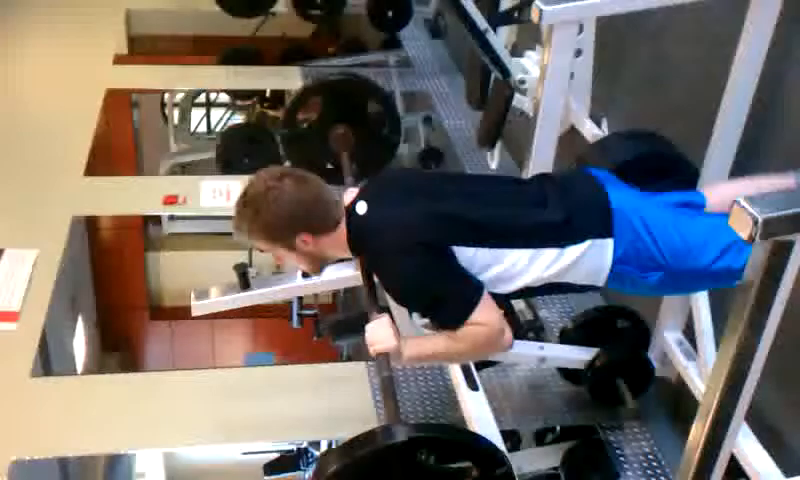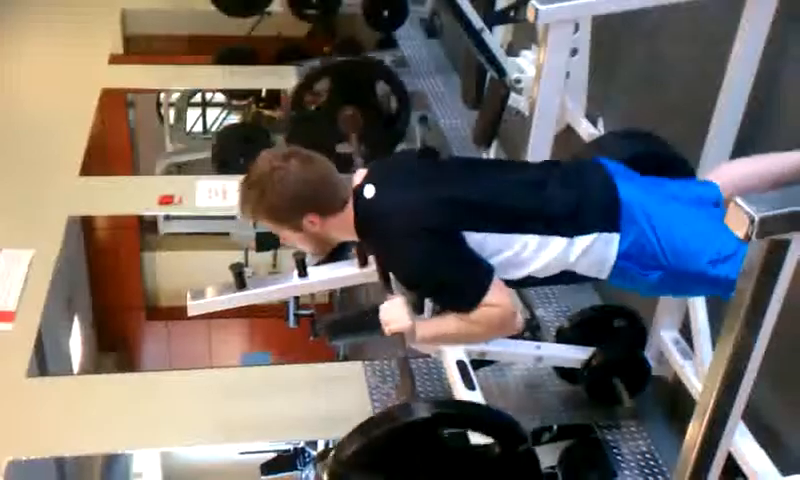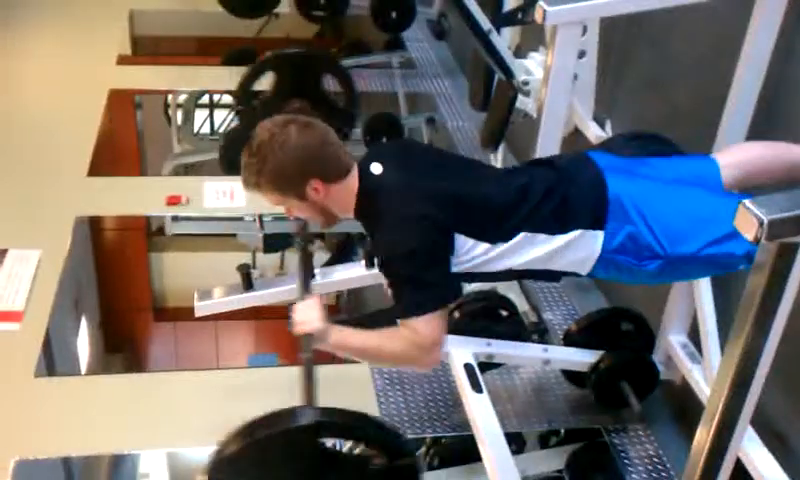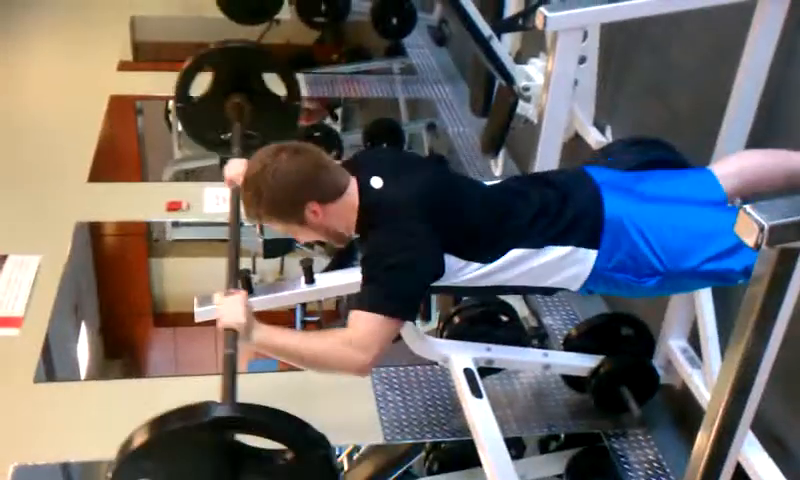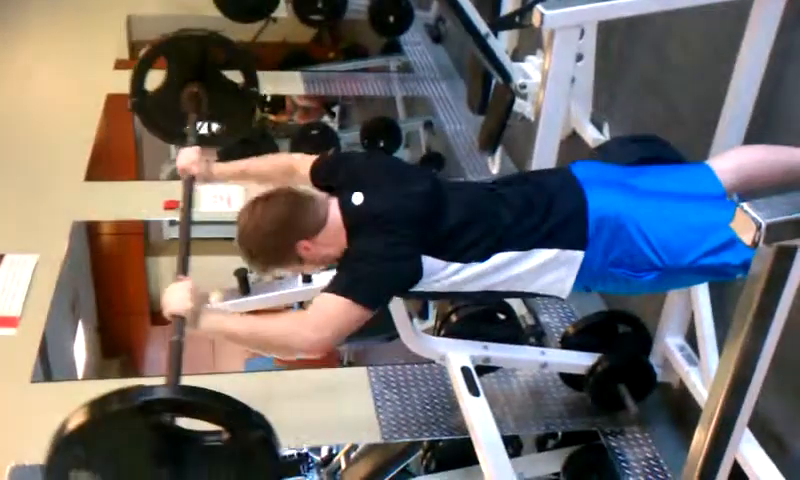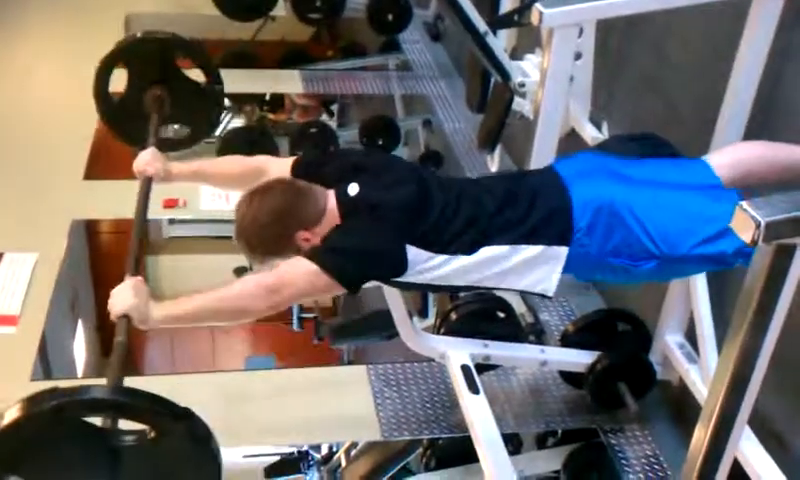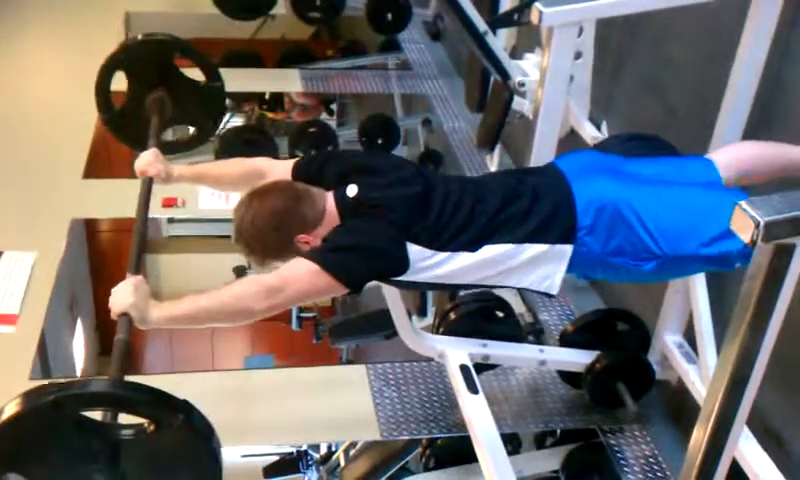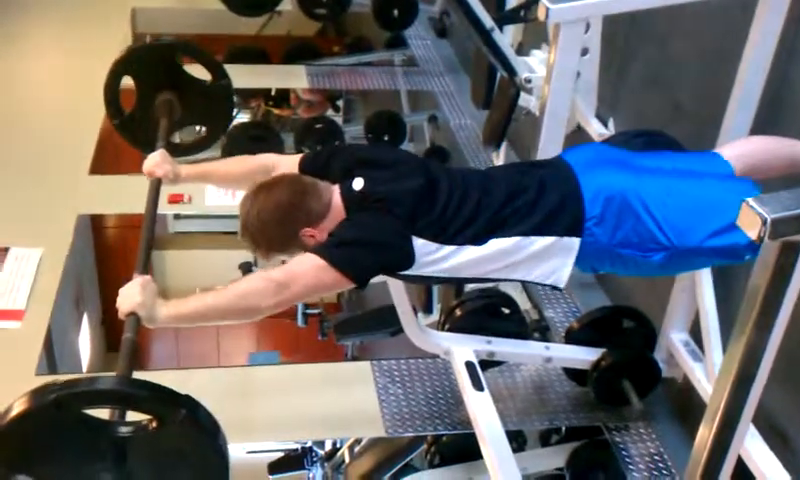
dt=0.3s
person 1, frame 1
left shoulder: (403, 261)
right shoulder: (376, 191)
left elbow: (494, 334)
left wrist: (403, 349)
right wrist: (327, 195)
left hip: (609, 244)
right hip: (580, 196)
right knee: (705, 210)
person 1, frame 2
left shoulder: (410, 244)
right shoulder: (383, 174)
left elbow: (505, 316)
left wrist: (417, 329)
right wrist: (343, 177)
left hip: (616, 237)
right hip: (591, 184)
left knee: (746, 256)
right knee: (713, 195)
person 1, frame 3
left shoulder: (403, 234)
right shoulder: (380, 158)
left elbow: (423, 349)
left wrist: (326, 334)
right wrist: (284, 159)
left hip: (608, 229)
right hip: (583, 180)
right knee: (725, 175)
person 1, frame 4
left shoulder: (397, 243)
right shoulder: (371, 166)
left elbow: (359, 352)
right elbow: (322, 175)
left wrist: (253, 331)
right wrist: (257, 175)
left hip: (602, 244)
right hip: (583, 193)
right knee: (721, 184)
person 1, frame 5
left shoulder: (382, 250)
right shoulder: (358, 176)
left elbow: (313, 334)
right elbow: (295, 166)
left wrist: (201, 316)
right wrist: (214, 170)
left hip: (591, 241)
right hip: (573, 191)
right knee: (716, 180)
person 1, frame 6
left shoulder: (368, 238)
right shoulder: (348, 169)
left elbow: (269, 294)
right elbow: (263, 169)
left wrist: (152, 311)
right wrist: (174, 168)
left hip: (582, 232)
right hip: (567, 184)
right knee: (715, 175)
person 1, frame 7
left shoulder: (370, 237)
right shoulder: (346, 171)
left elbow: (271, 294)
right elbow: (265, 170)
left wrist: (153, 311)
right wrist: (175, 171)
left hip: (583, 229)
right hip: (567, 180)
left knee: (743, 226)
right knee: (717, 174)
person 1, frame 8
left shoulder: (375, 230)
right shoulder: (353, 165)
left elbow: (276, 290)
right elbow: (270, 165)
left wrist: (159, 310)
right wrist: (182, 170)
left hip: (594, 224)
right hip: (577, 174)
right knee: (724, 166)
